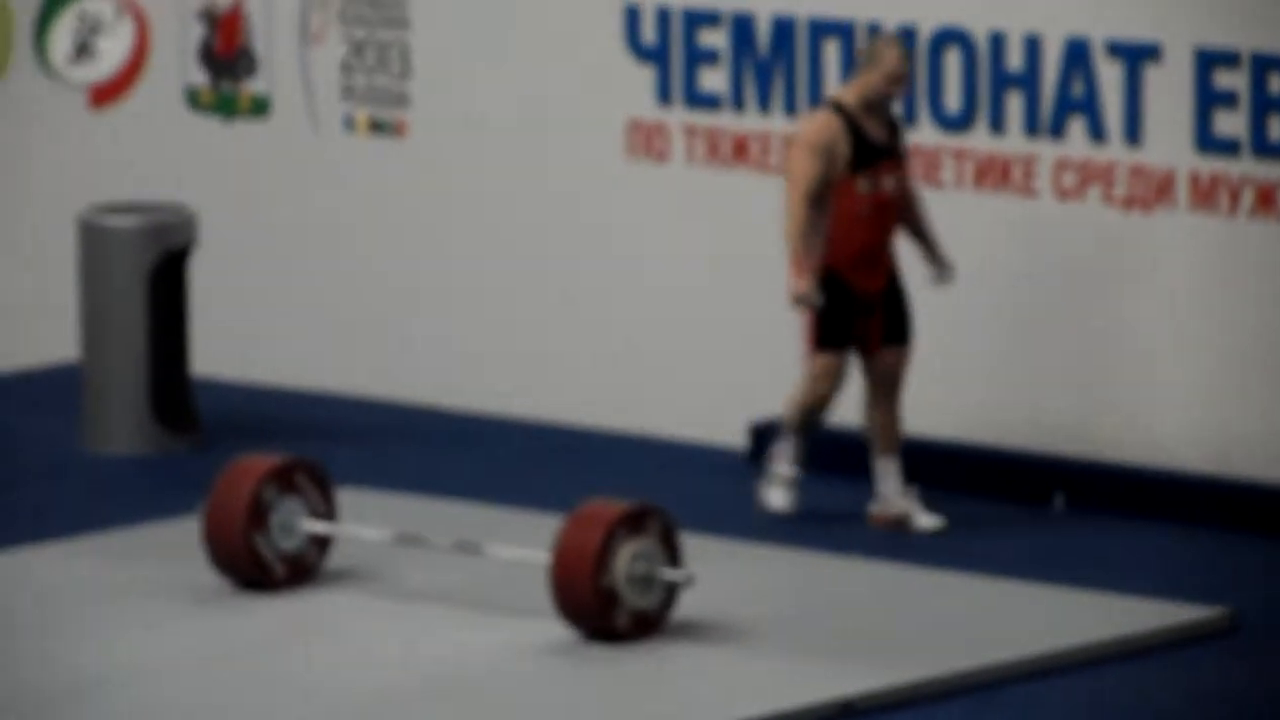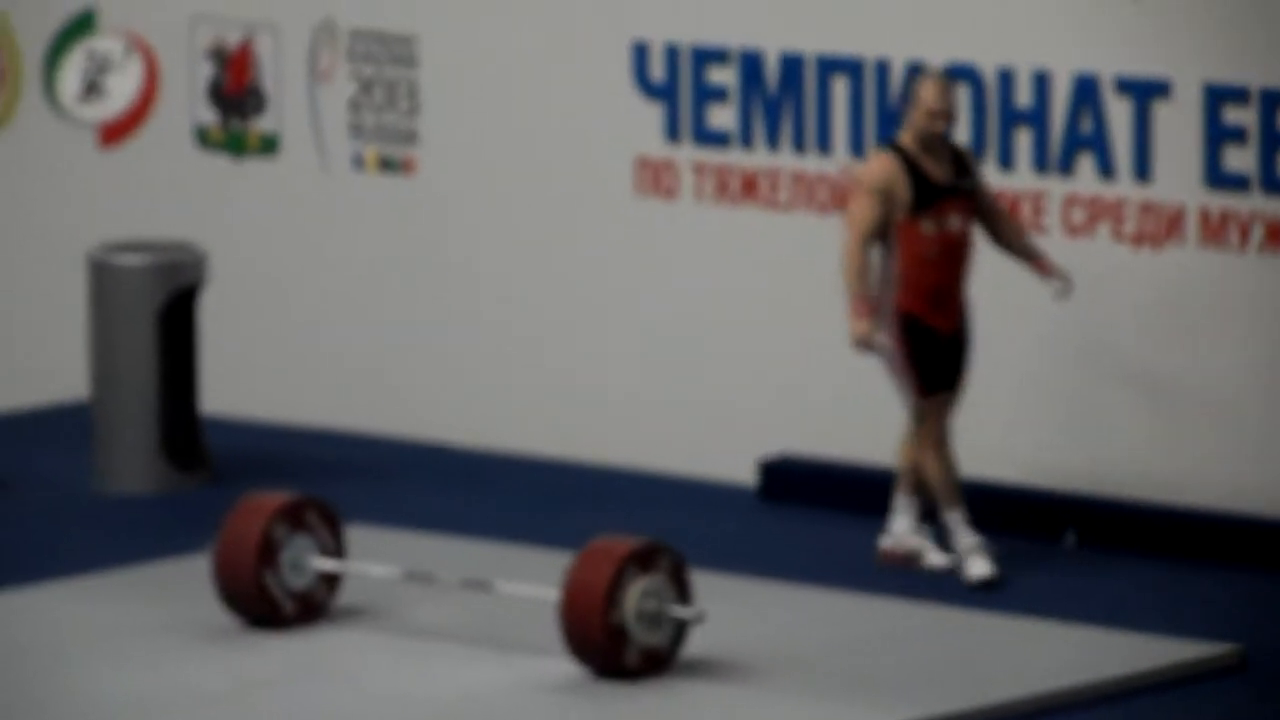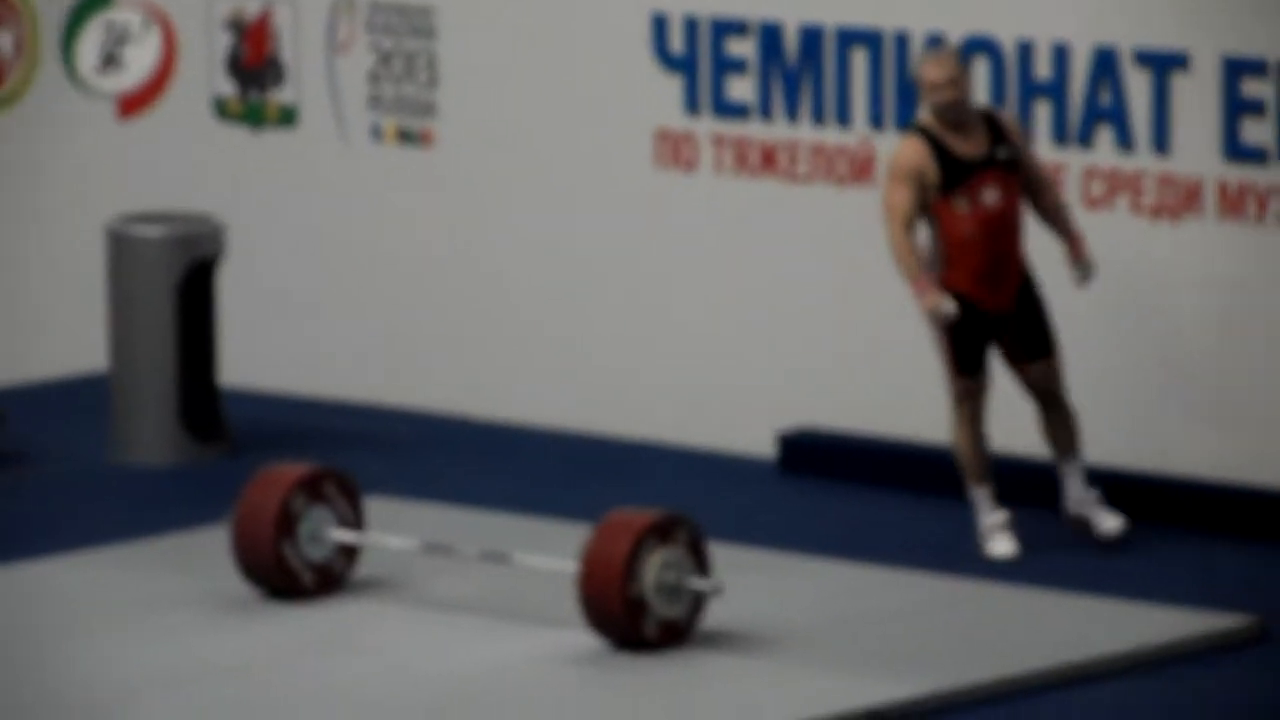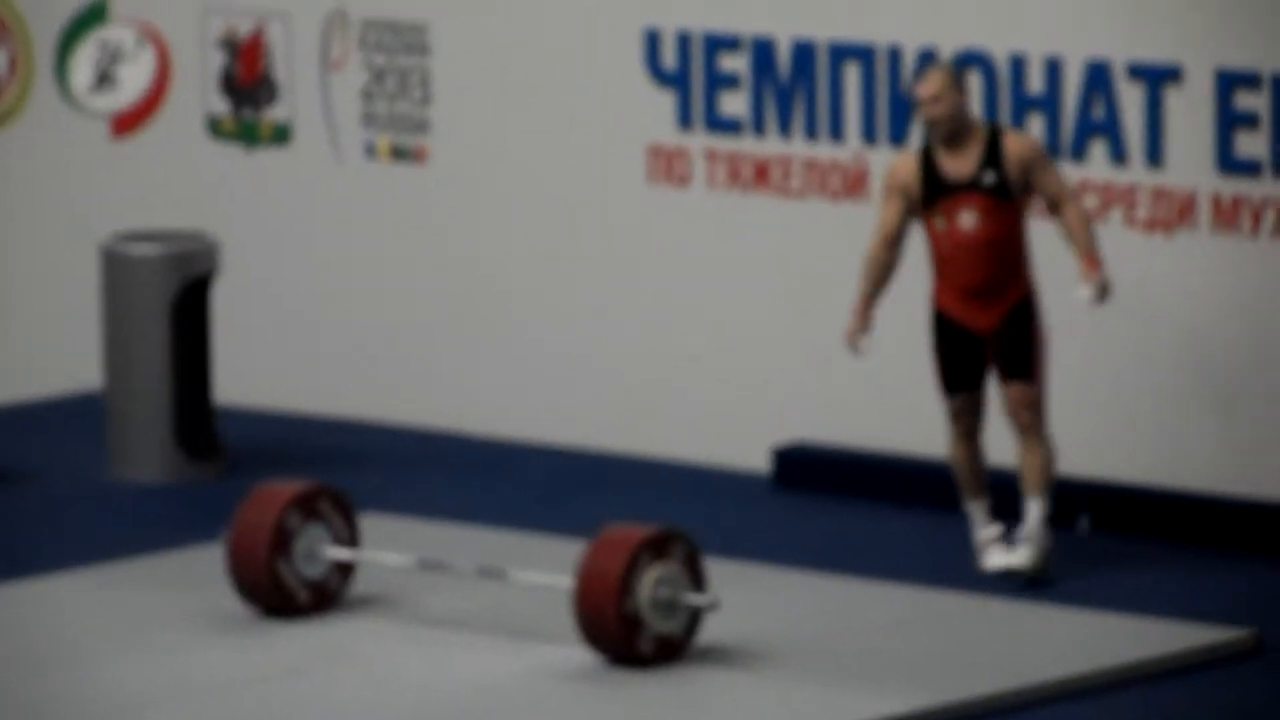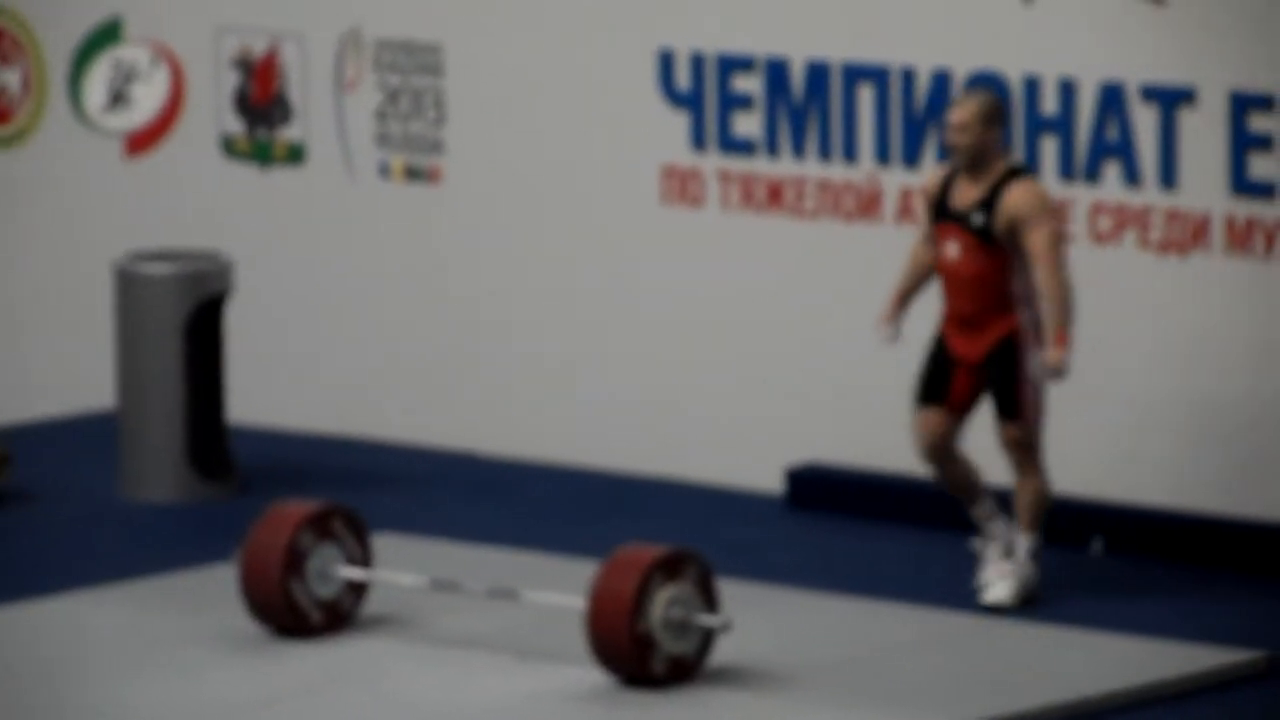
dt=0.4s
person 1, frame 1
left shoulder: (889, 124)
right shoulder: (824, 128)
left elbow: (901, 192)
right elbow: (799, 200)
left wrist: (931, 249)
right wrist: (800, 270)
left hip: (878, 271)
right hip: (830, 274)
left knee: (887, 378)
right knee: (825, 380)
left ankle: (891, 497)
right ankle: (784, 459)
person 1, frame 2
left shoulder: (961, 162)
right shoulder: (884, 170)
left elbow: (996, 219)
right elbow: (857, 243)
left wrist: (1042, 265)
right wrist: (859, 312)
left hip: (950, 310)
right hip: (904, 313)
left knee: (927, 424)
right knee: (933, 426)
left ankle: (901, 531)
right ankle: (965, 542)
person 1, frame 3
left shoulder: (1002, 128)
right shoulder: (913, 153)
left elbow: (1038, 186)
right elbow: (899, 228)
left wrist: (1073, 242)
right wrist: (923, 289)
left hip: (1011, 281)
right hip: (957, 291)
left knee: (1049, 387)
right knee: (969, 403)
left ankle: (1077, 497)
right ankle: (989, 518)
person 1, frame 4
left shoulder: (1014, 150)
right shoulder: (909, 170)
left elbow: (1064, 202)
right elbow: (885, 241)
left wrist: (1090, 263)
right wrist: (864, 308)
left hip: (1013, 303)
right hip: (953, 308)
left knee: (1026, 414)
right knee: (963, 421)
left ankle: (1033, 535)
right ankle: (984, 532)
person 1, frame 5
left shoulder: (1022, 196)
right shoulder: (940, 184)
left elbow: (1051, 268)
left wrist: (1059, 342)
right wrist: (898, 302)
left hip: (1009, 335)
right hip: (956, 333)
left knee: (1020, 448)
right knee: (931, 440)
left ankle: (1023, 565)
right ankle: (995, 535)
